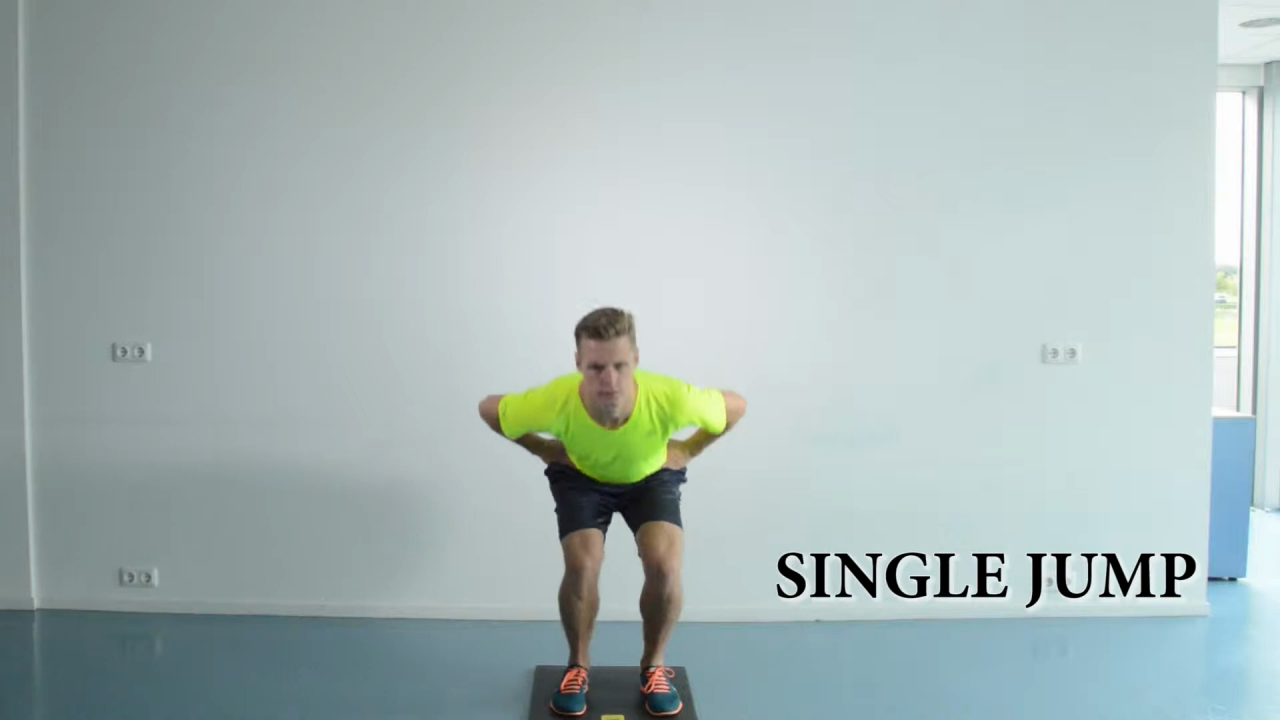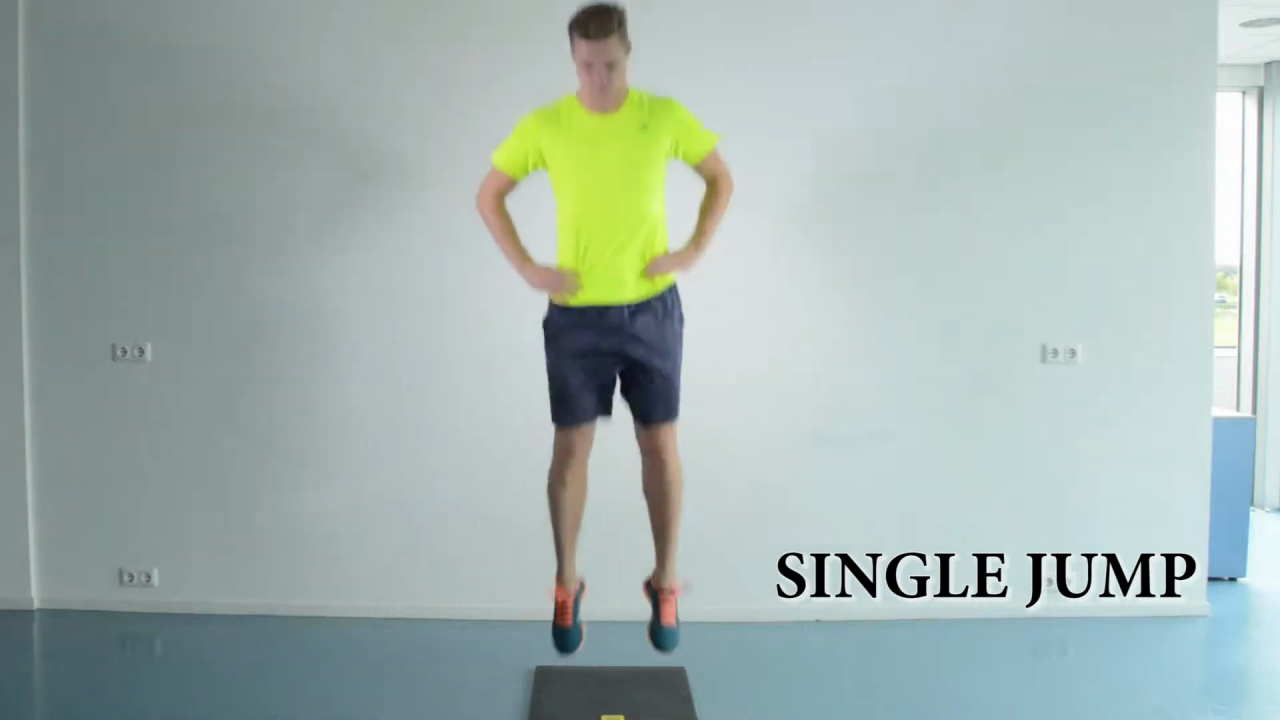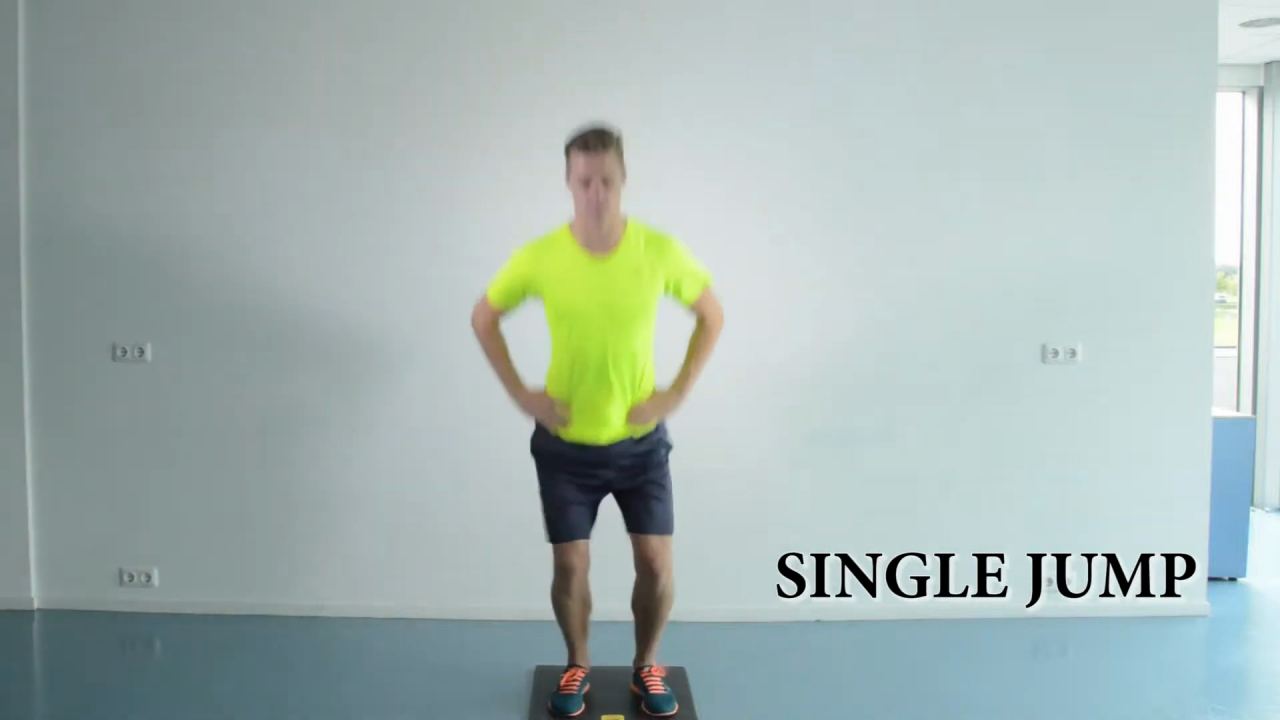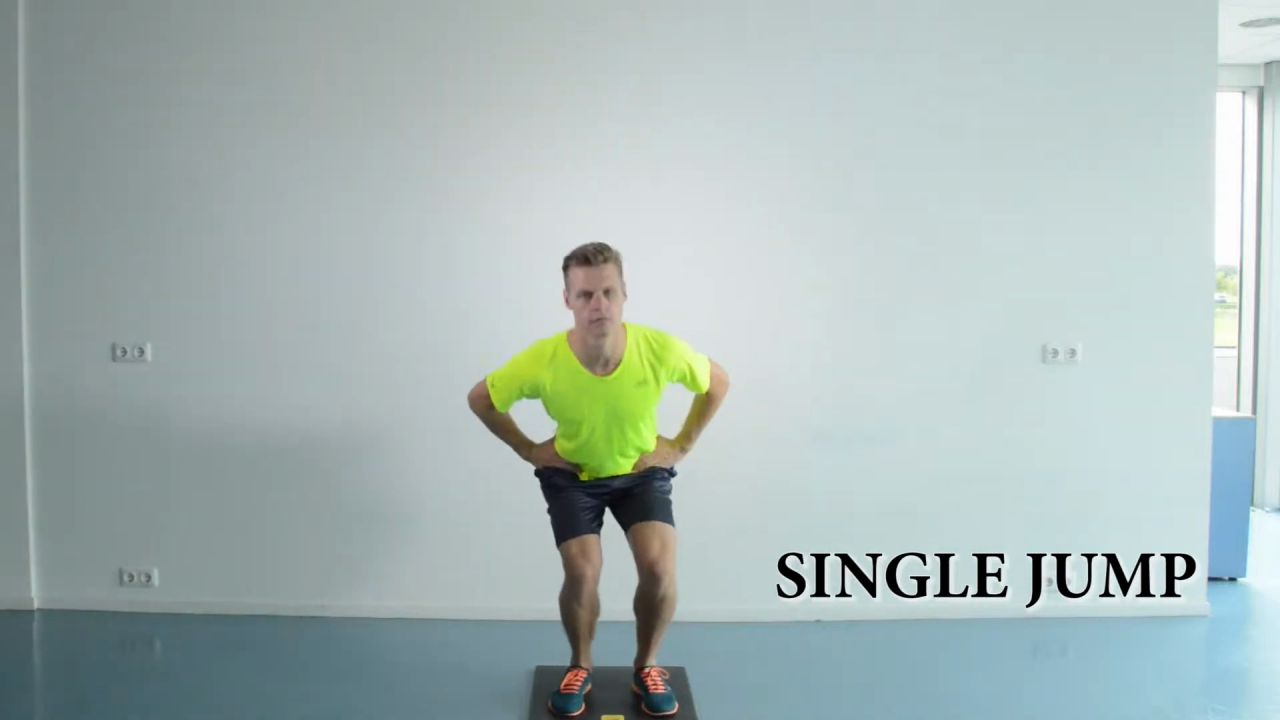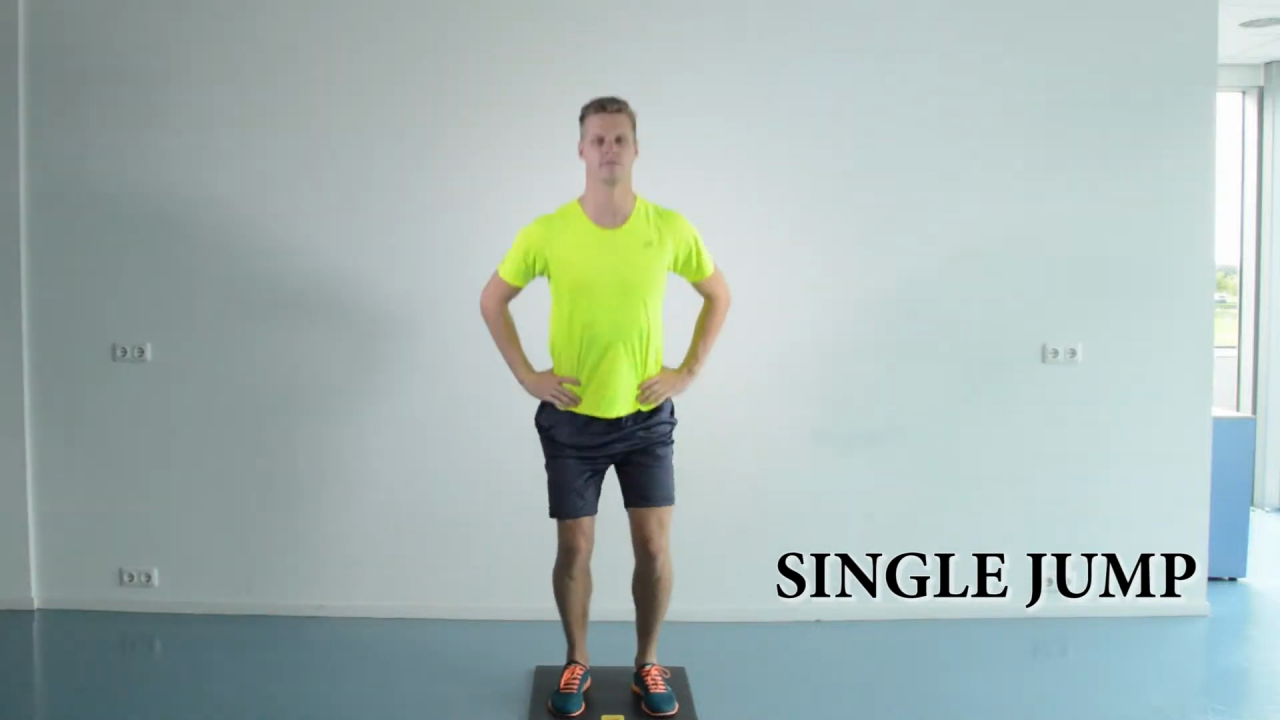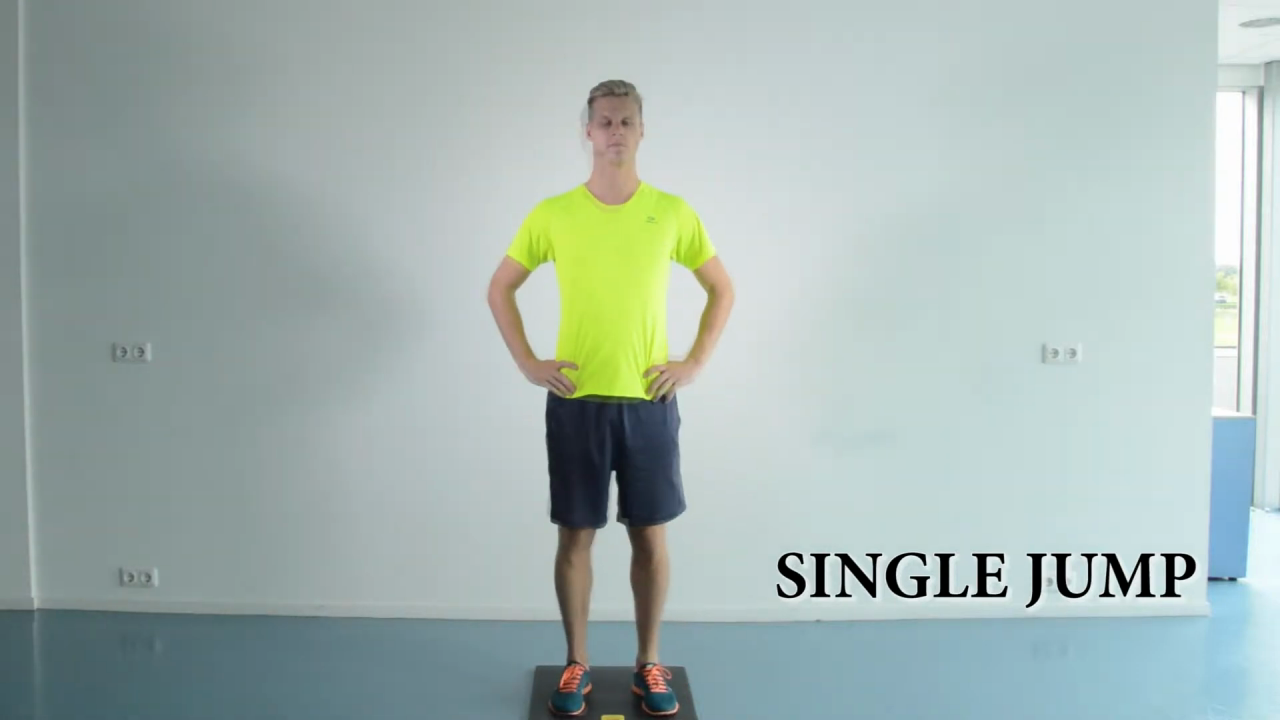
dt=0.5s
person 1, frame 1
left shoulder: (670, 398)
right shoulder: (554, 402)
left elbow: (735, 405)
right elbow: (489, 408)
left wrist: (688, 450)
right wrist: (542, 449)
left hip: (651, 476)
right hip: (582, 477)
left knee: (664, 565)
right knee: (582, 565)
left ankle: (653, 667)
right ankle: (577, 666)
person 1, frame 2
left shoulder: (664, 115)
right shoulder: (544, 124)
left elbow: (721, 180)
right elbow: (489, 196)
left wrist: (693, 250)
right wrist: (526, 268)
left hip: (652, 309)
right hip: (576, 312)
left knee: (660, 444)
right knee: (572, 447)
left ankle: (664, 578)
right ankle: (567, 581)
person 1, frame 3
left shoulder: (659, 251)
right shoulder: (538, 258)
left elbow: (712, 314)
right elbow: (483, 318)
left wrist: (678, 392)
right wrist: (521, 394)
left hip: (638, 437)
right hip: (565, 438)
left knee: (656, 565)
right knee: (570, 567)
left ankle: (647, 668)
right ankle: (576, 666)
person 1, frame 4
left shoulder: (662, 350)
right shoulder: (540, 362)
left elbow: (717, 383)
right elbow: (480, 400)
left wrist: (682, 444)
right wrist: (530, 450)
left hip: (641, 472)
right hip: (572, 475)
left knee: (659, 566)
right knee: (583, 571)
left ankle: (647, 665)
right ankle: (580, 666)
person 1, frame 5
left shoulder: (670, 228)
right shoulder: (547, 232)
left elbow: (718, 295)
right elbow: (492, 300)
left wrist: (688, 371)
right wrist: (527, 376)
left hip: (645, 415)
right hip: (571, 417)
left knee: (653, 547)
right knee: (575, 546)
left ankle: (647, 664)
right ankle: (576, 663)
person 1, frame 6
left shoulder: (673, 212)
right shoulder: (553, 213)
left elbow: (721, 290)
right elbow: (500, 289)
left wrist: (694, 361)
right wrist: (528, 362)
left hip: (648, 403)
right hip: (577, 404)
left knee: (649, 538)
right knee: (576, 538)
left ankle: (649, 663)
right ankle: (577, 663)
